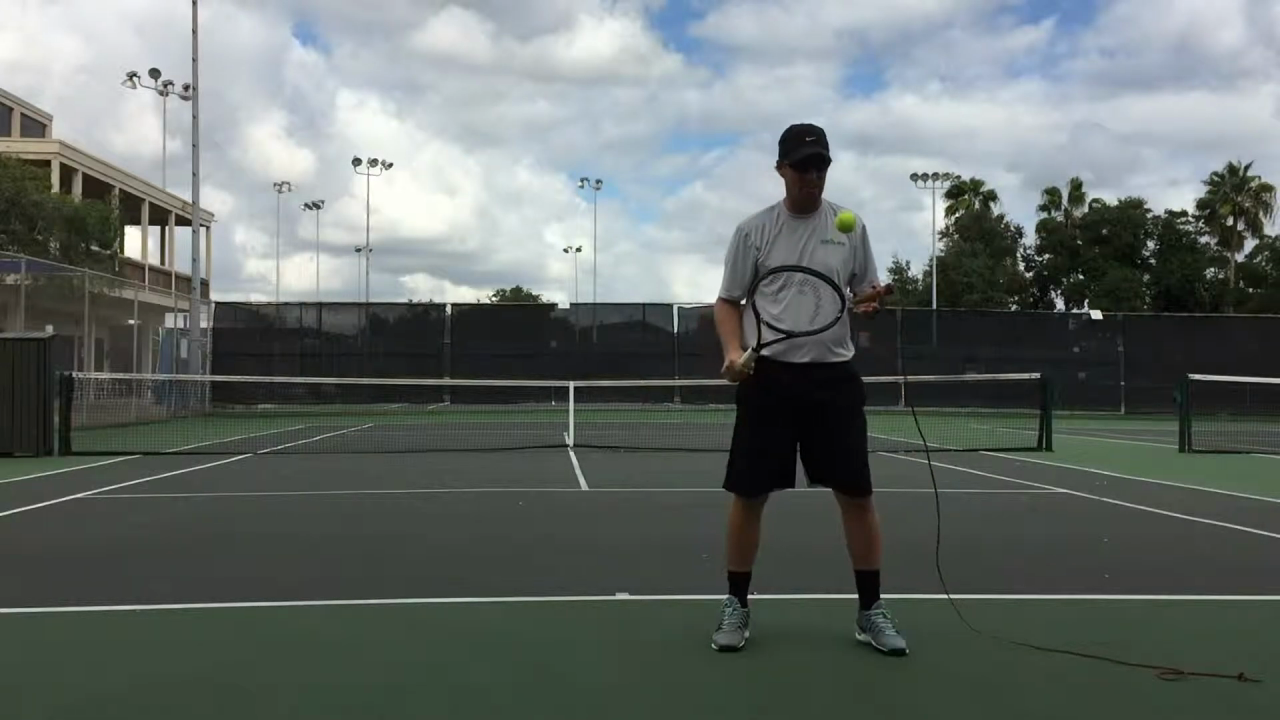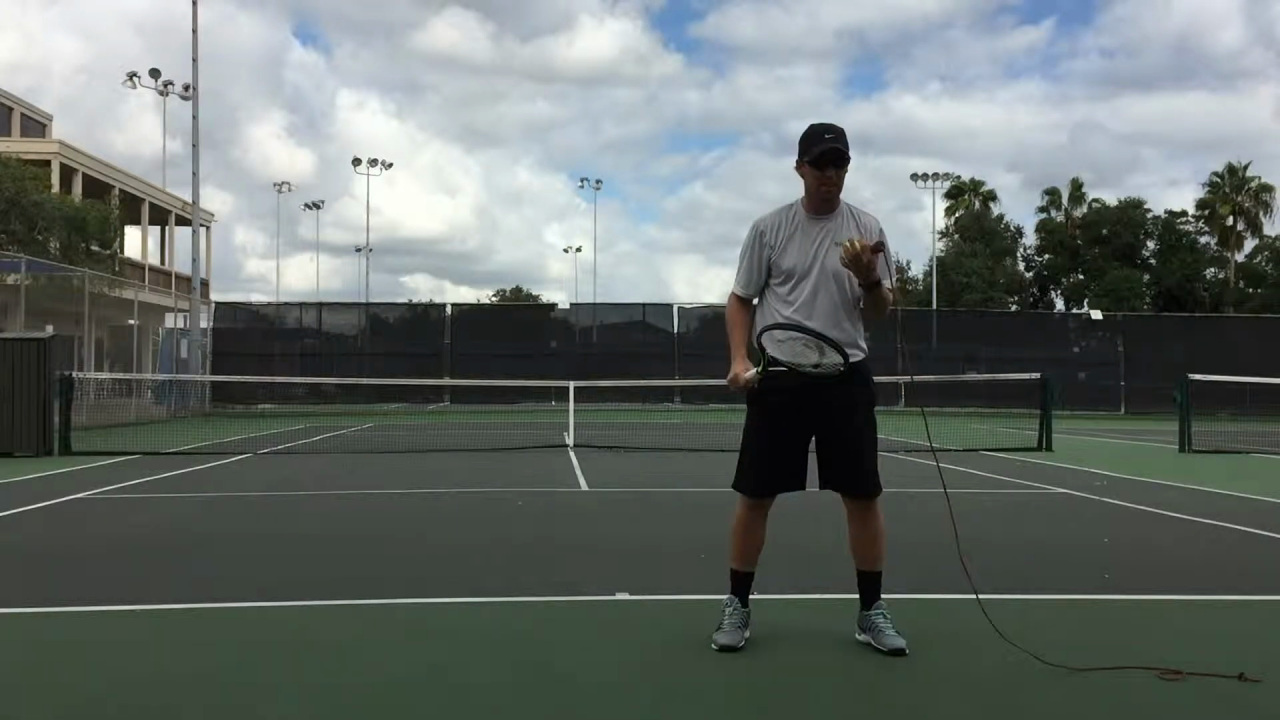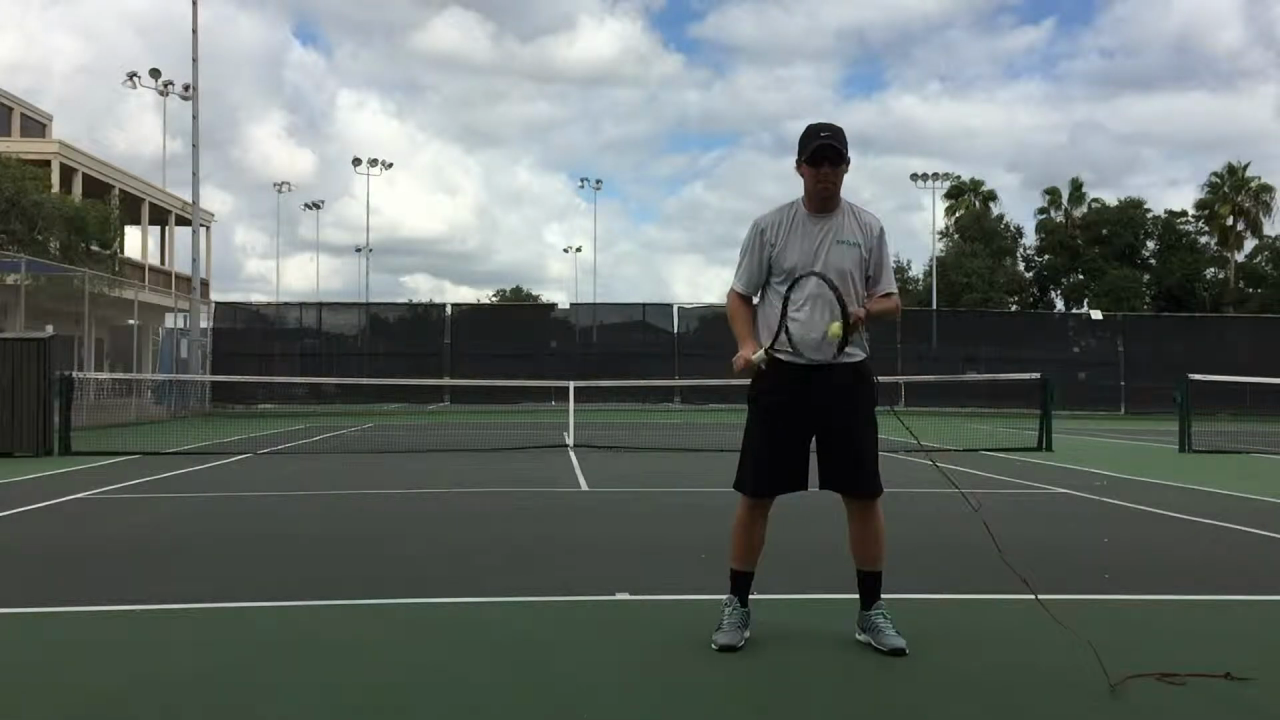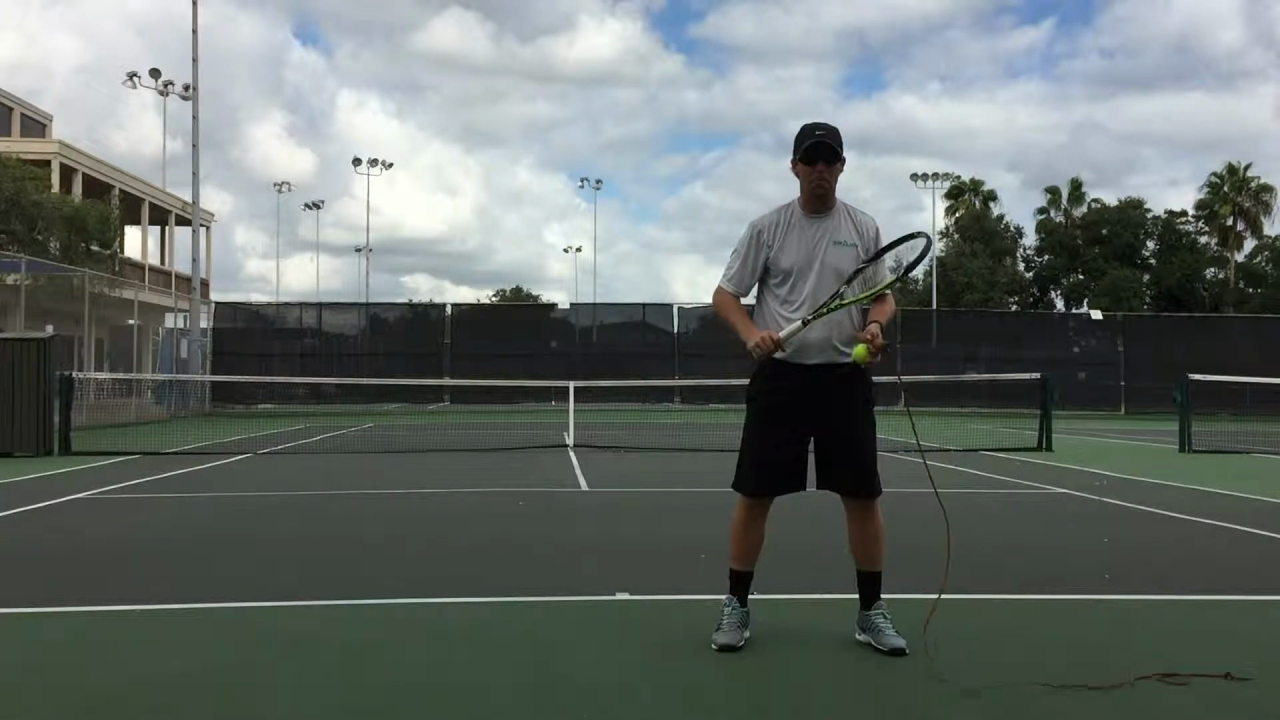
dt=0.3s
person 1, frame 1
left shoulder: (849, 227)
right shoulder: (753, 230)
left elbow: (864, 292)
right elbow: (727, 301)
left wrist: (870, 301)
right wrist: (733, 350)
left hip: (834, 376)
right hip: (768, 377)
left knee: (856, 493)
right knee: (748, 494)
left ankle: (871, 611)
right ankle: (736, 606)
person 1, frame 2
left shoulder: (866, 228)
right shoulder: (768, 228)
left elbow: (880, 311)
right elbow: (740, 299)
left wrist: (870, 278)
right wrist: (739, 358)
left hip: (846, 377)
right hip: (778, 377)
left knee: (863, 496)
right knee: (755, 495)
left ankle: (871, 610)
right ankle: (737, 605)
person 1, frame 3
left shoulder: (869, 227)
right shoulder: (770, 226)
left elbow: (890, 298)
right elbow: (738, 295)
left wrist: (863, 312)
right wrist: (746, 344)
left hip: (847, 376)
right hip: (781, 376)
left knee: (863, 495)
right knee: (756, 493)
left ankle: (871, 610)
right ankle: (737, 605)
person 1, frame 4
left shoulder: (864, 227)
right shoulder: (766, 227)
left elbow: (883, 296)
right elbow: (725, 293)
left wrist: (876, 325)
right wrist: (751, 332)
left hip: (845, 377)
right hip: (780, 376)
left knee: (863, 495)
right knee: (754, 494)
left ankle: (871, 610)
right ankle: (737, 604)
